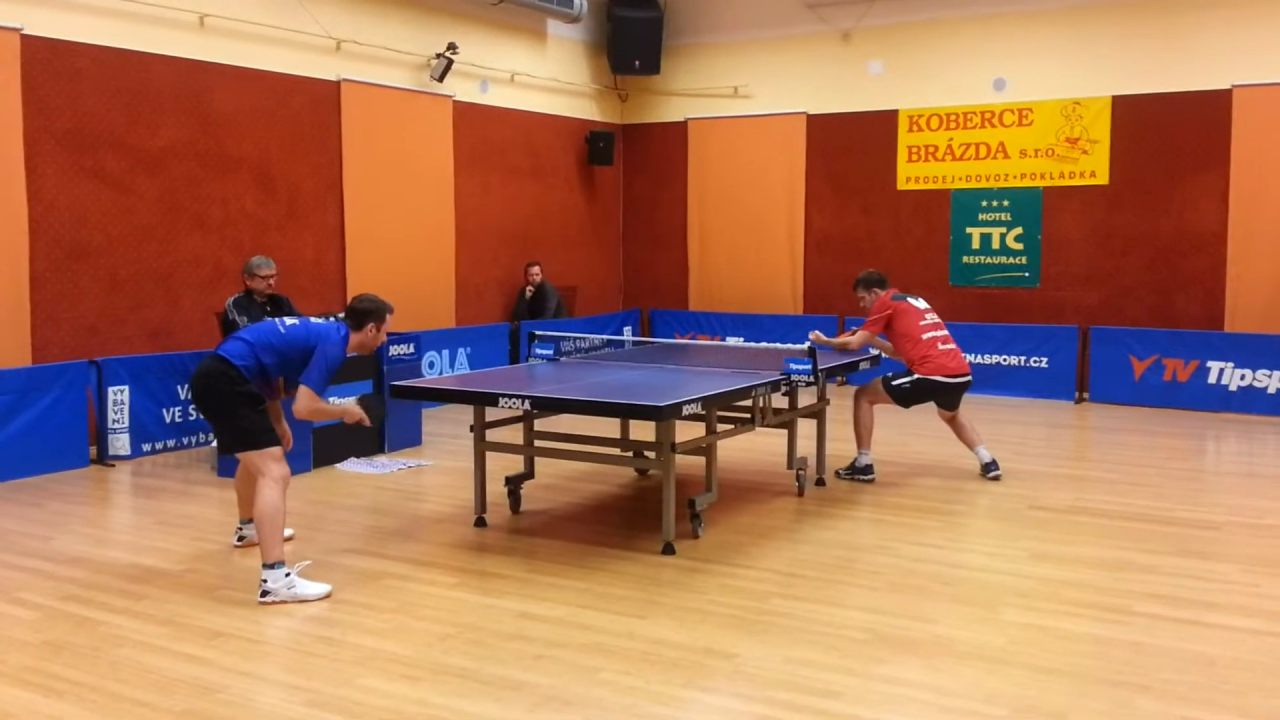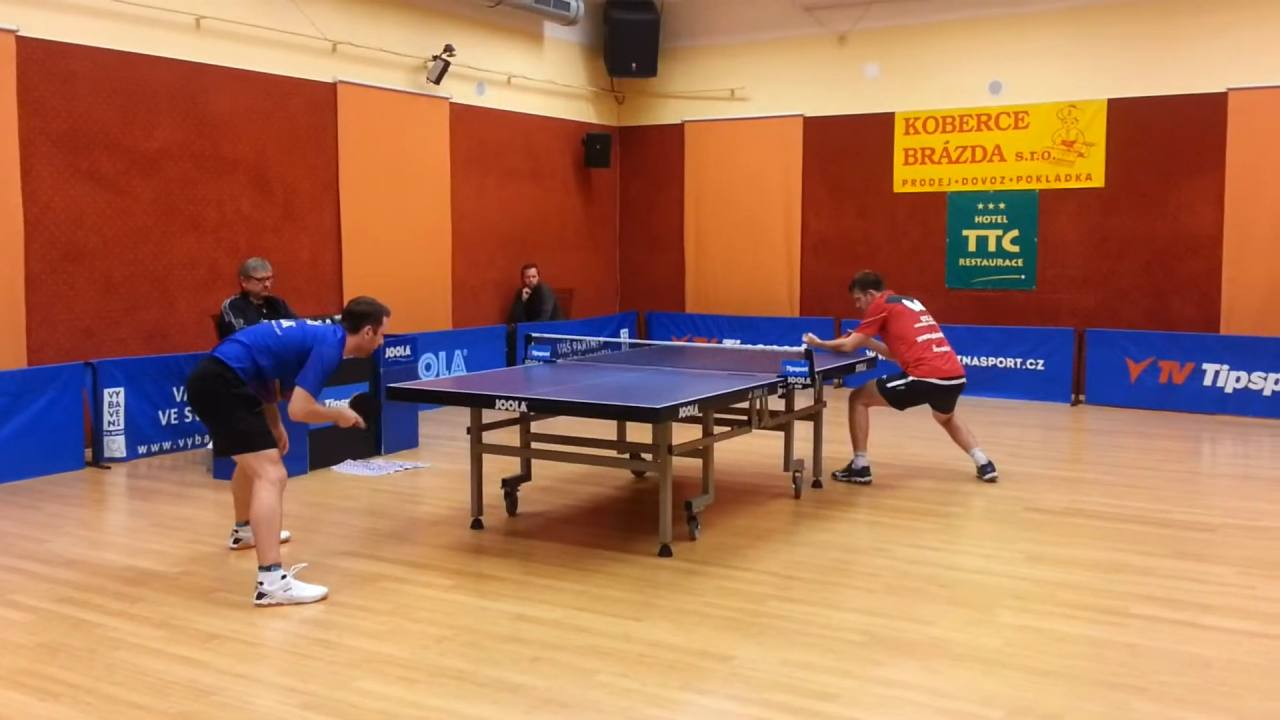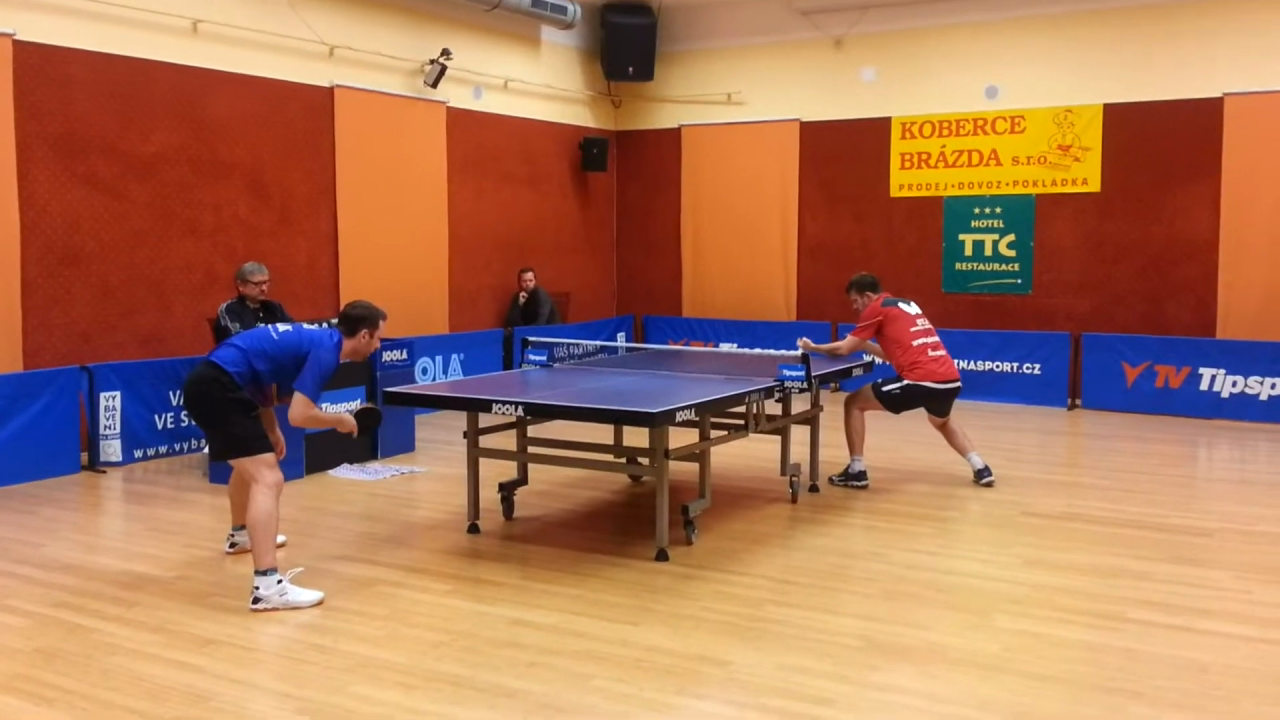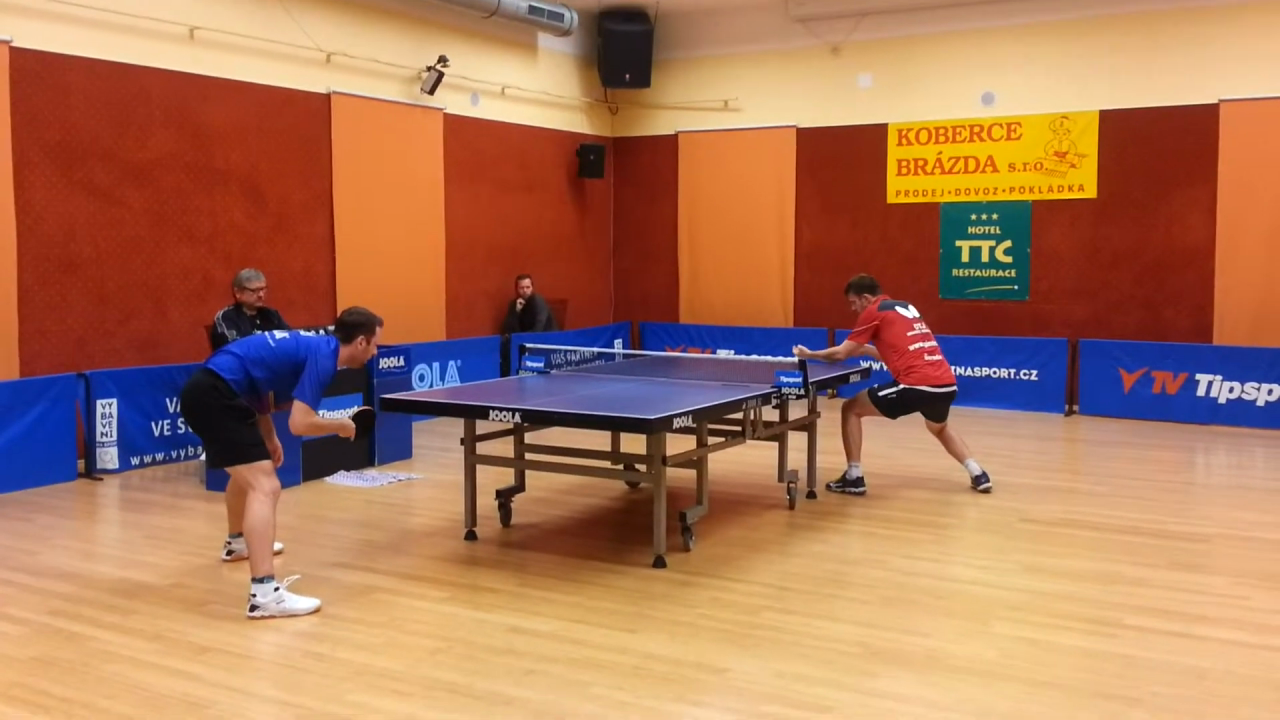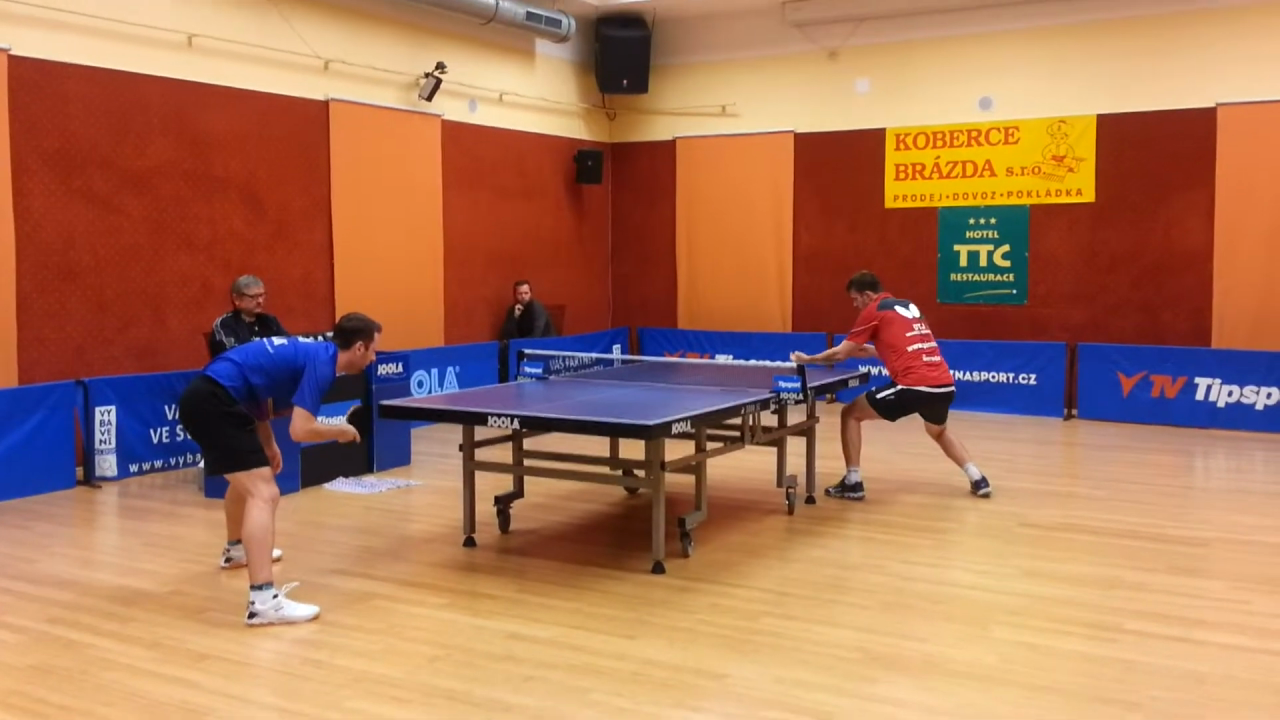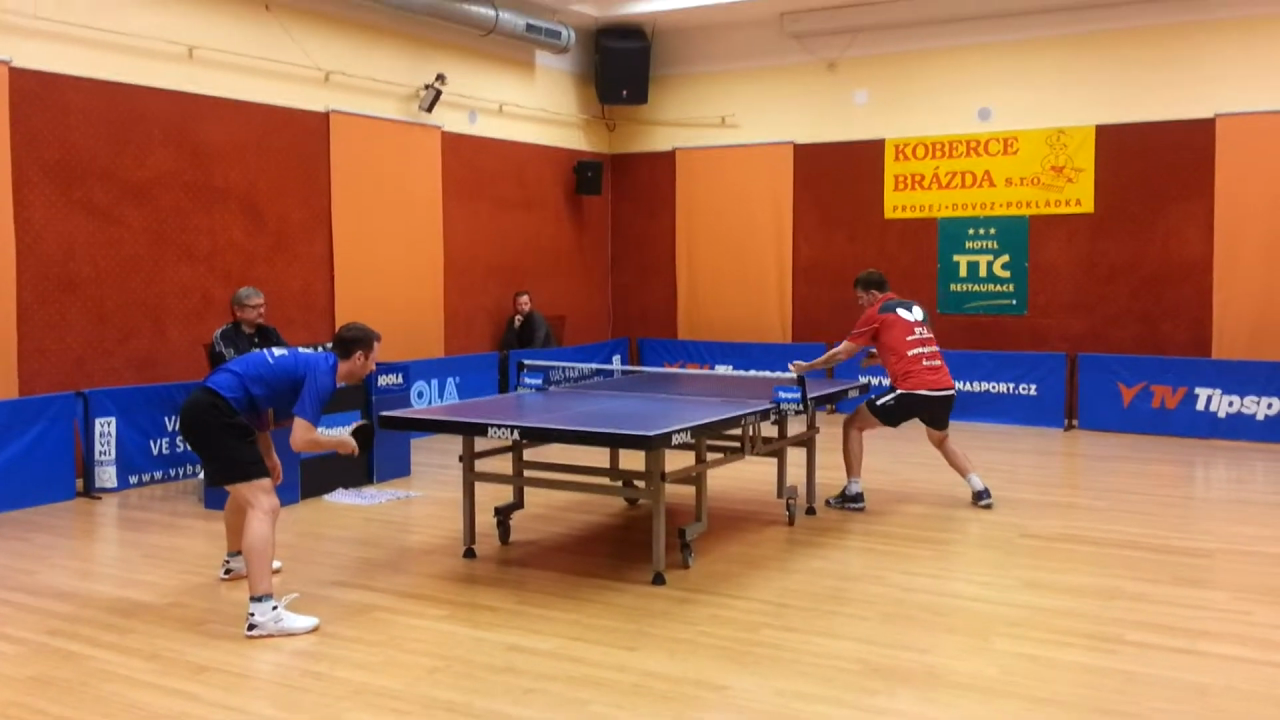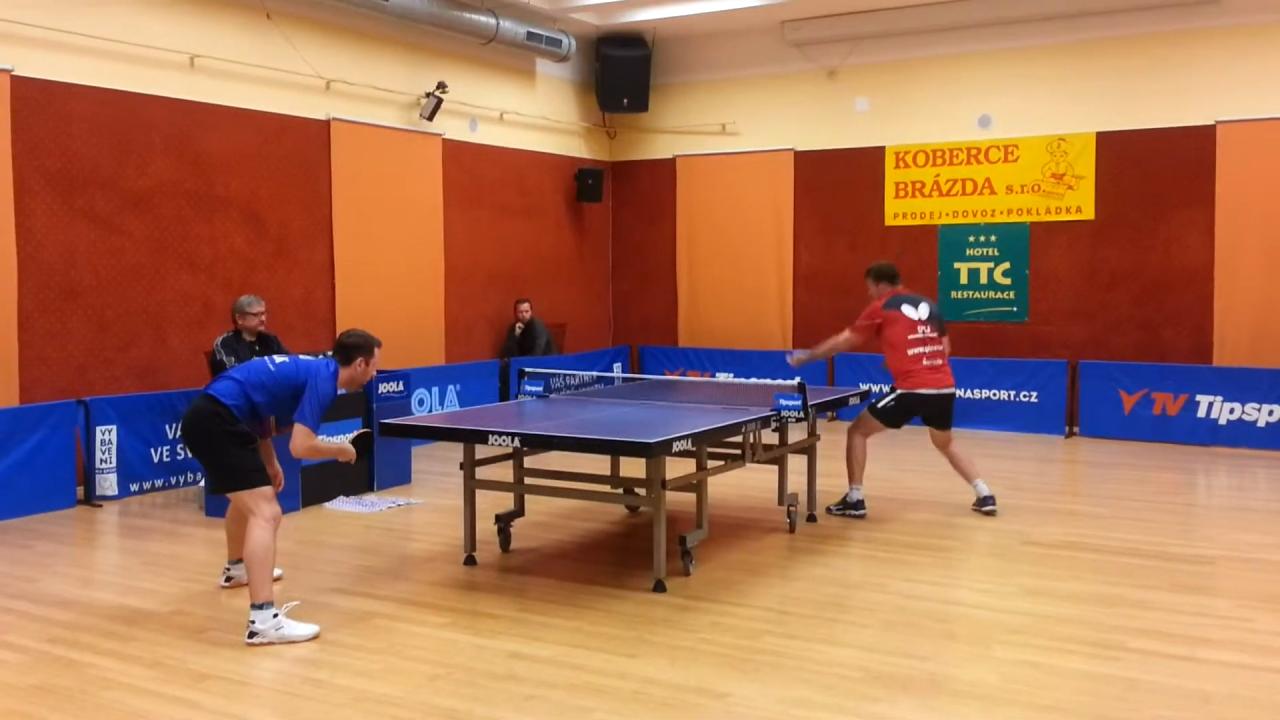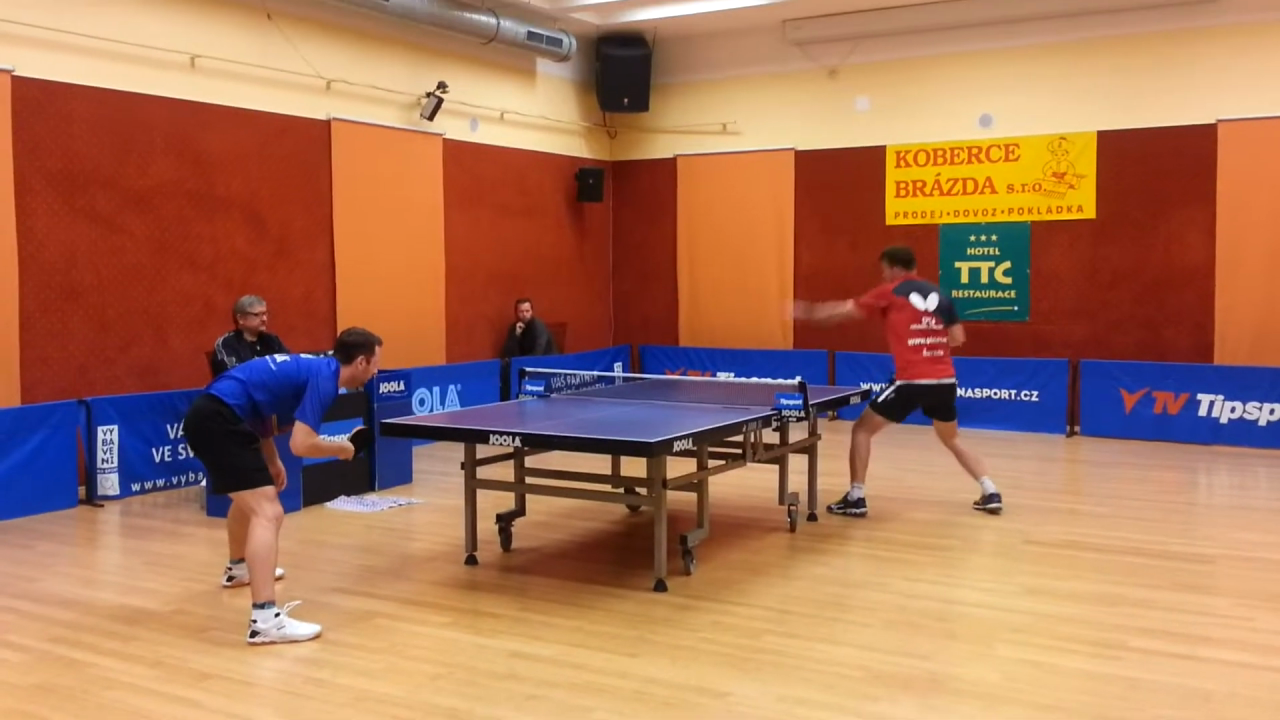
dt=0.1s
person 1, frame 1
left shoulder: (323, 331)
right shoulder: (333, 343)
right elbow: (304, 407)
left wrist: (278, 423)
right wrist: (346, 411)
left hip: (215, 375)
right hip: (226, 381)
left knee: (255, 457)
right knee: (274, 473)
left ankle: (249, 528)
right ankle: (275, 579)
person 1, frame 2
left shoulder: (319, 333)
right shoulder: (329, 345)
right elbow: (299, 409)
left wrist: (274, 425)
right wrist: (341, 415)
left hip: (212, 377)
right hip: (222, 384)
left knee: (253, 459)
right knee: (271, 475)
left ankle: (245, 530)
right ankle: (271, 581)
person 1, frame 3
left shoulder: (317, 337)
right shoulder: (326, 349)
right elbow: (300, 415)
left wrist: (271, 430)
right wrist: (341, 420)
left hip: (208, 381)
right hip: (219, 388)
left knee: (249, 463)
right knee: (267, 480)
left ankle: (241, 534)
right ankle: (267, 586)
person 1, frame 4
left shoulder: (313, 344)
right shoulder: (324, 356)
right elbow: (300, 423)
left wrist: (269, 438)
right wrist: (341, 426)
left hip: (205, 389)
right hip: (216, 396)
left knee: (246, 470)
right knee: (264, 487)
left ankle: (238, 542)
right ankle: (264, 593)
person 1, frame 5
left shoulder: (311, 351)
right shoulder: (322, 363)
right elbow: (301, 430)
left wrist: (268, 444)
right wrist: (341, 431)
left hip: (203, 395)
right hip: (215, 402)
left knee: (245, 477)
right knee: (263, 494)
left ankle: (236, 549)
right ankle: (263, 601)
person 1, frame 6
left shoulder: (311, 362)
right shoulder: (322, 373)
right elbow: (301, 440)
left wrist: (268, 455)
right wrist: (341, 443)
left hip: (204, 406)
right hip: (216, 413)
left knee: (245, 488)
right knee: (263, 506)
left ankle: (236, 560)
right ankle: (262, 612)
person 1, frame 7
left shoulder: (312, 368)
right shoulder: (323, 380)
right elbow: (301, 446)
left wrist: (269, 462)
right wrist: (341, 450)
left hip: (206, 414)
right hip: (218, 421)
left knee: (246, 497)
right knee: (265, 513)
left ankle: (236, 568)
right ankle: (263, 621)
person 1, frame 8
left shoulder: (313, 367)
right shoulder: (324, 378)
right elbow: (302, 444)
left wrist: (272, 461)
right wrist: (341, 448)
left hip: (208, 414)
right hip: (220, 420)
left knee: (248, 496)
right knee: (267, 513)
left ankle: (238, 567)
right ankle: (265, 619)
person 2, frame 1
left shoulder: (885, 303)
right shoulder: (914, 303)
left elbow: (855, 344)
left wrist: (825, 341)
right wrist: (871, 339)
left hip: (931, 376)
right hip: (961, 375)
left knee: (863, 396)
right knee: (951, 416)
left ankle: (863, 464)
right ankle: (987, 461)
person 2, frame 2
left shoulder: (880, 305)
right shoulder: (909, 304)
left elbow: (849, 346)
left wrist: (819, 343)
right wrist: (867, 341)
left hip: (926, 378)
right hip: (956, 377)
left knee: (858, 398)
right knee: (946, 418)
left ankle: (860, 466)
right ankle: (983, 463)
person 2, frame 3
left shoulder: (877, 309)
right shoulder: (907, 306)
left elbow: (845, 348)
left wrist: (814, 348)
right wrist: (866, 345)
left hip: (920, 382)
right hip: (951, 381)
left knee: (854, 403)
right knee: (943, 422)
left ankle: (857, 471)
right ankle: (980, 467)
person 2, frame 4
left shoulder: (874, 312)
right shoulder: (906, 309)
left elbow: (841, 353)
left wrist: (810, 354)
right wrist: (865, 348)
left hip: (916, 386)
right hip: (947, 386)
left knee: (851, 409)
right knee: (940, 428)
left ankle: (854, 477)
right ankle: (977, 473)
person 2, frame 5
left shoulder: (873, 312)
right shoulder: (910, 307)
left elbow: (841, 353)
left wrist: (808, 360)
right wrist: (871, 350)
left hip: (912, 387)
right hip: (945, 386)
left knee: (851, 414)
right knee: (940, 432)
left ankle: (853, 482)
right ankle: (977, 478)
person 2, frame 6
left shoulder: (875, 314)
right shoulder: (915, 309)
left elbow: (841, 354)
left wrist: (807, 367)
left hip: (913, 391)
right hip: (945, 390)
left knee: (853, 424)
right knee: (942, 440)
left ankle: (853, 492)
right ankle: (979, 489)
person 2, frame 7
left shoulder: (881, 308)
right shoulder: (928, 305)
left elbow: (842, 342)
left wrist: (807, 355)
left hip: (912, 391)
right hip: (944, 390)
left knee: (858, 431)
right knee: (946, 445)
left ankle: (854, 499)
right ankle: (985, 495)
person 2, frame 8
left shoulder: (890, 292)
right shoulder: (940, 295)
left elbow: (845, 310)
right elbow: (958, 338)
left wrist: (809, 311)
left hip: (912, 381)
right hip: (945, 380)
left knee: (862, 429)
right knee: (951, 439)
left ankle: (856, 497)
right ankle: (990, 493)
